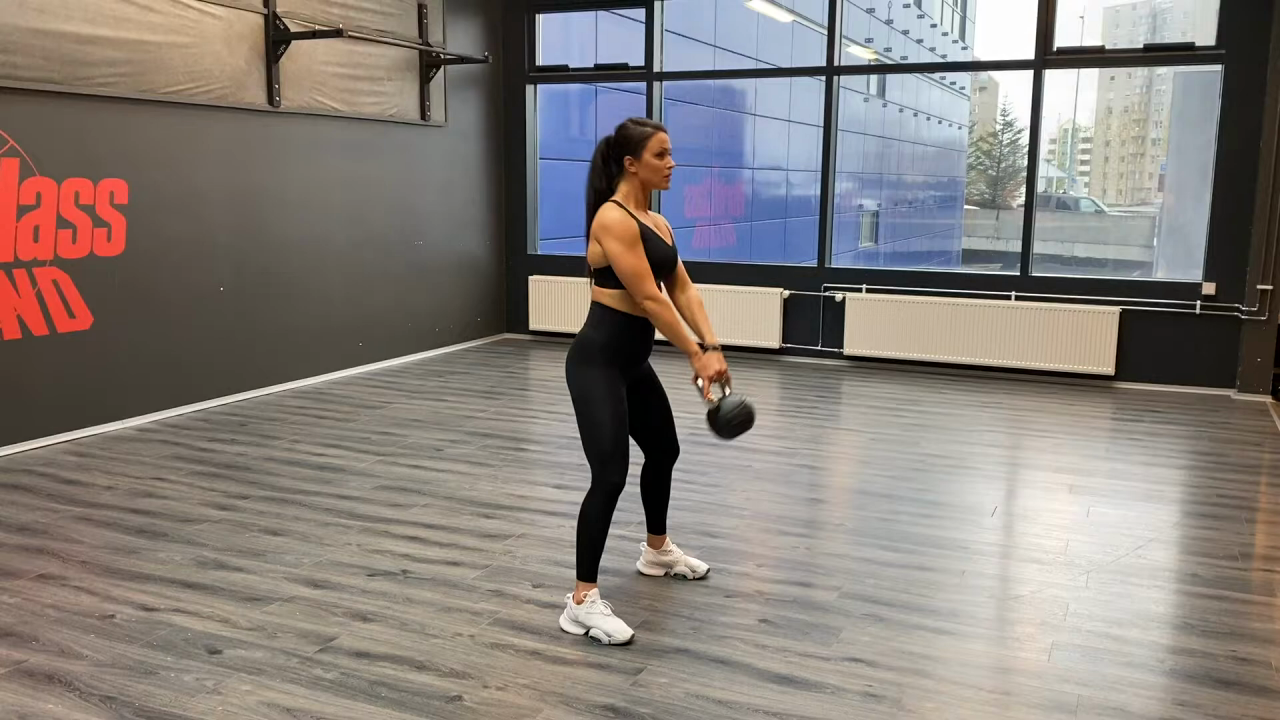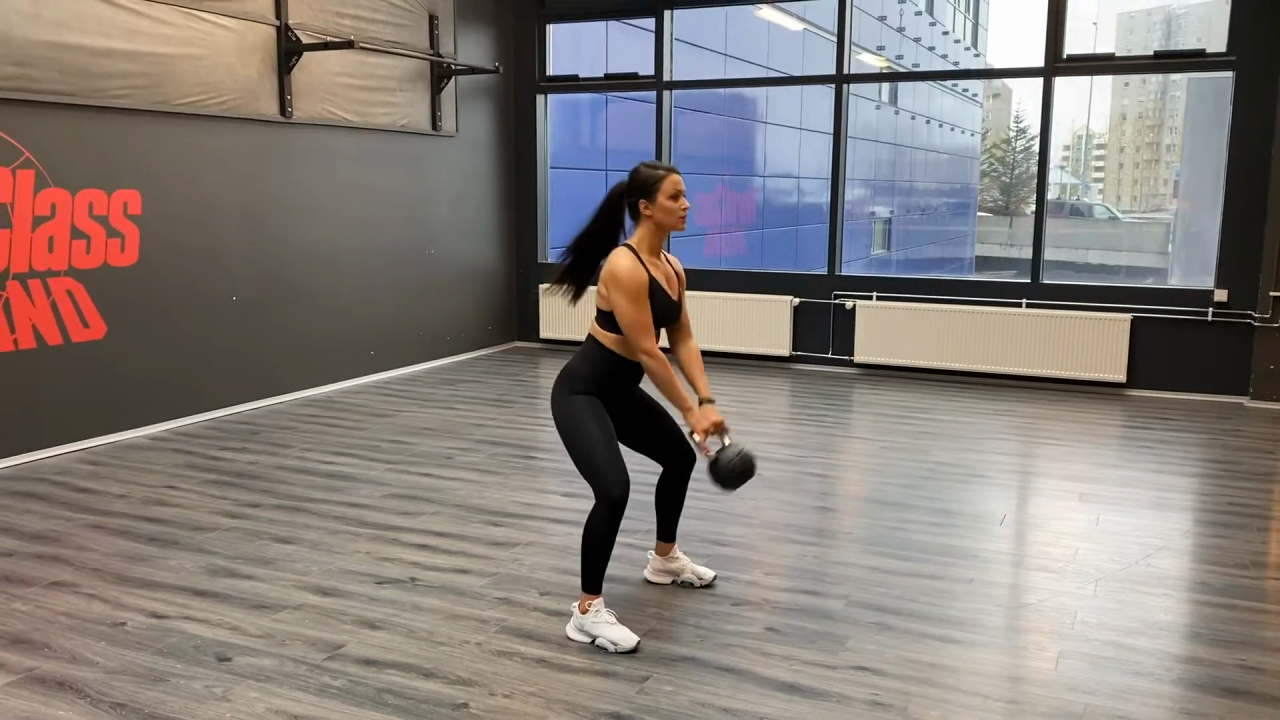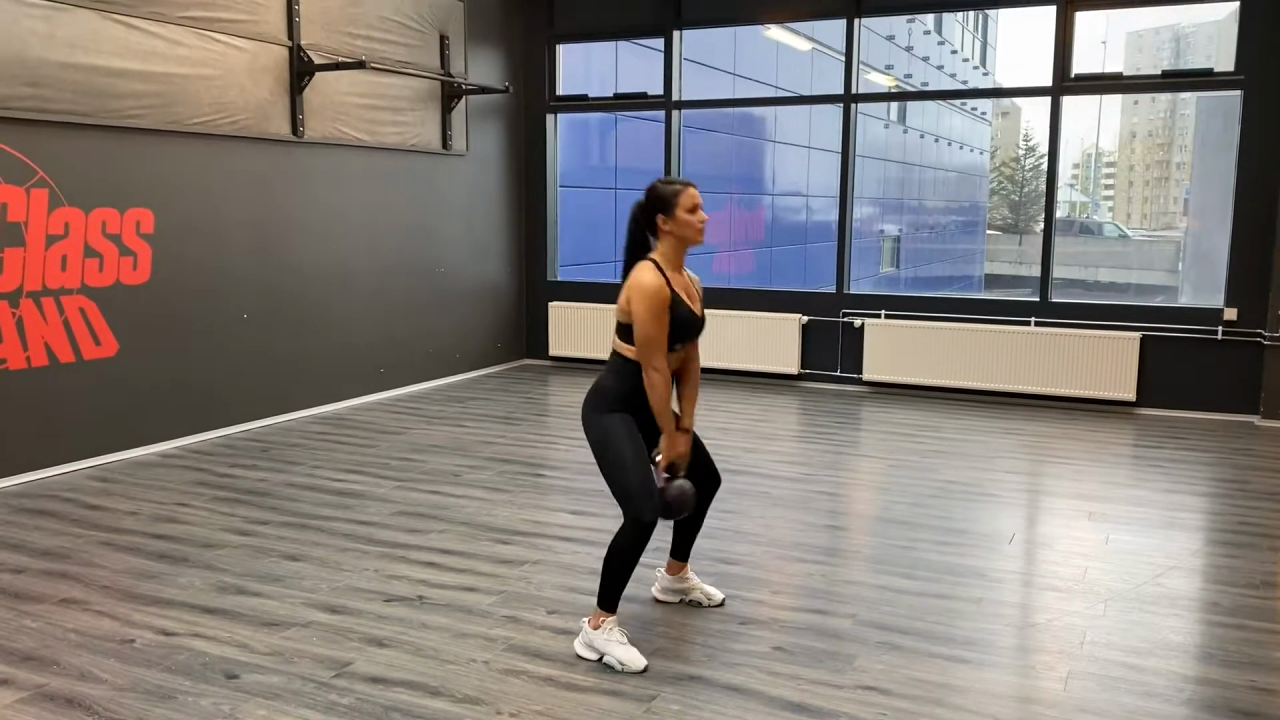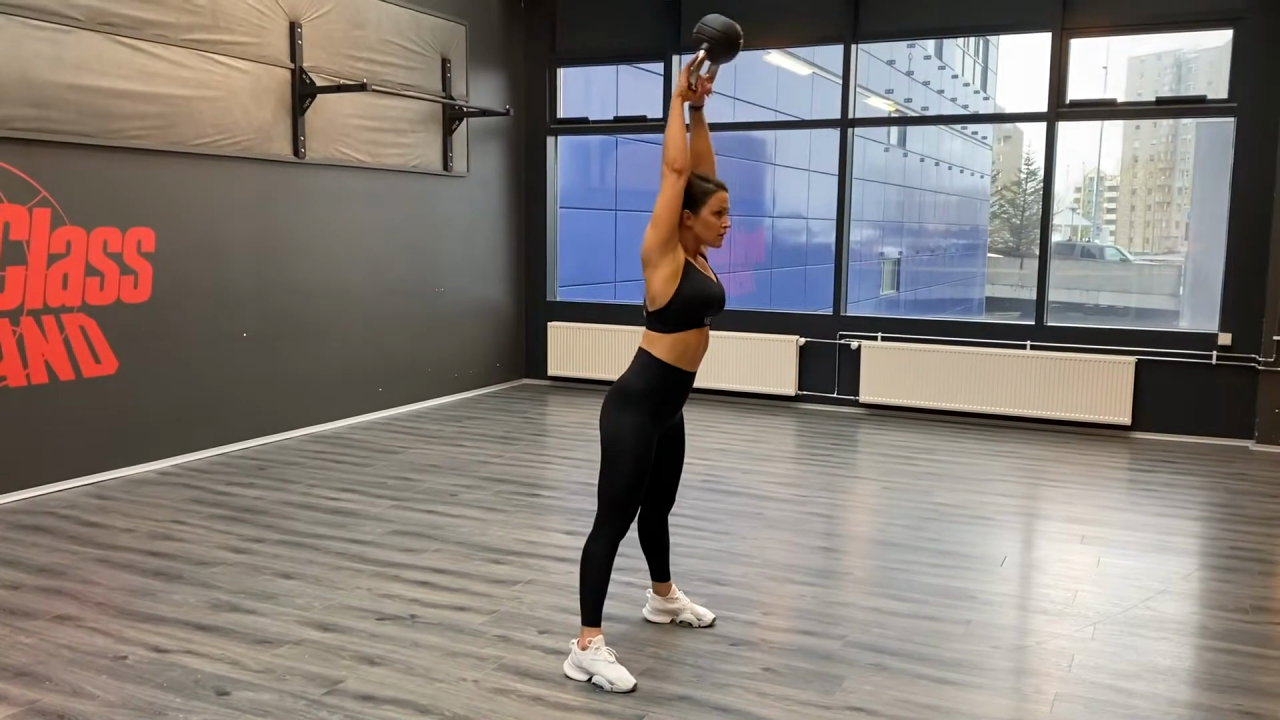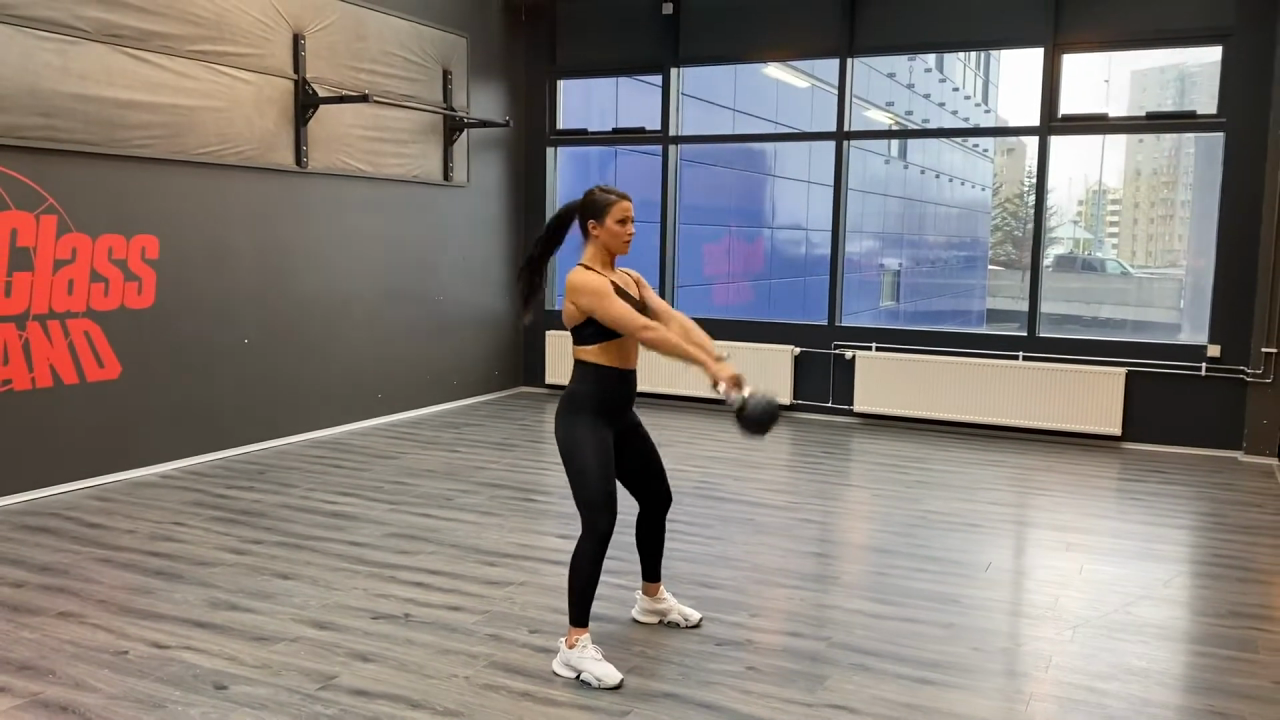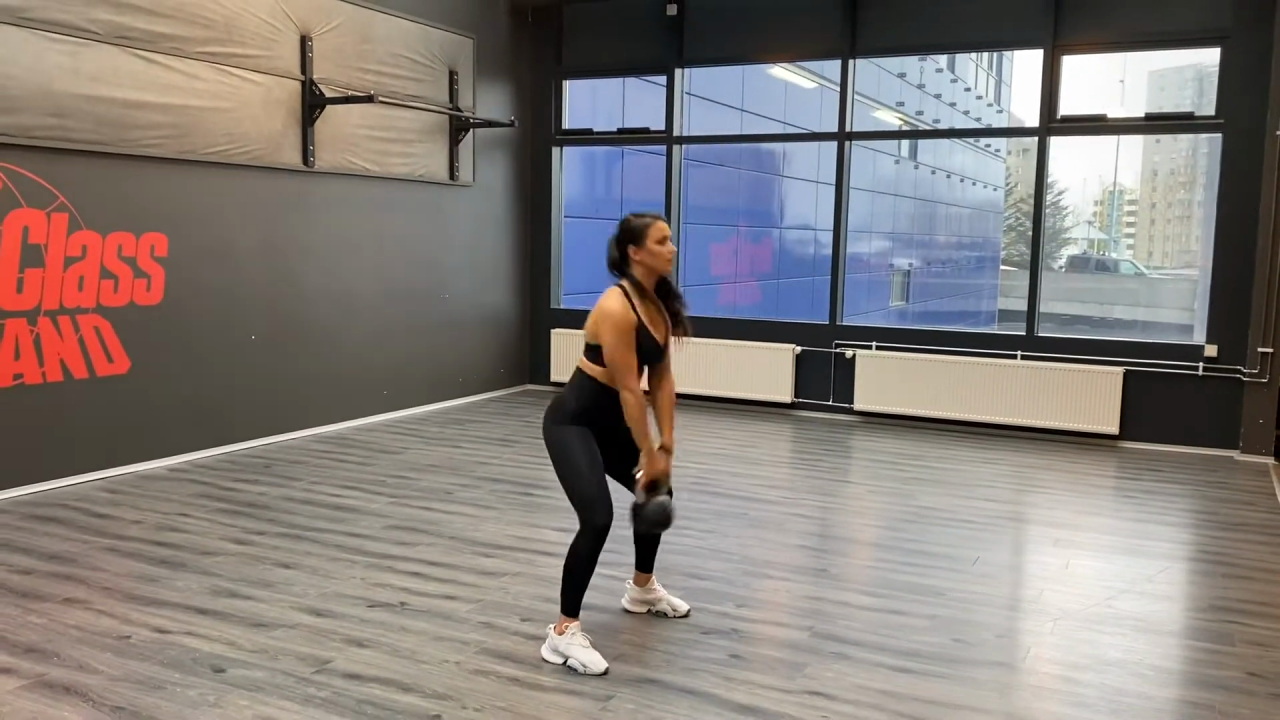
dt=0.7s
person 1, frame 1
left shoulder: (657, 222)
right shoulder: (612, 218)
left elbow: (682, 289)
right elbow: (649, 297)
left wrist: (710, 349)
right wrist: (697, 356)
left hip: (634, 359)
right hip: (597, 360)
left knee: (663, 451)
right knee: (610, 475)
left ankle: (657, 550)
right ankle: (582, 601)
person 1, frame 2
left shoulder: (672, 267)
right shoulder: (624, 266)
left elbow: (683, 341)
right elbow: (648, 353)
left wrist: (705, 402)
right wrist: (691, 409)
left hip: (622, 390)
right hip: (582, 392)
left knee: (680, 457)
right knee: (614, 490)
left ankle: (664, 559)
right ankle: (587, 611)
person 1, frame 3
left shoulder: (687, 281)
right shoulder: (648, 280)
left elbow: (687, 359)
right elbow: (653, 369)
left wrist: (685, 429)
right wrist: (668, 436)
left hip: (648, 405)
right hip: (613, 409)
left knee: (704, 479)
right knee: (642, 512)
left ankle: (675, 576)
right ankle: (598, 628)
person 1, frame 4
left shoulder: (696, 255)
right shoulder: (663, 254)
left elbow: (700, 171)
right elbow: (674, 171)
left wrist: (699, 111)
right wrist: (677, 99)
left hip: (668, 405)
right hip: (636, 405)
left knee: (657, 509)
right knee: (614, 519)
left ankle: (663, 597)
right ankle: (587, 647)
person 1, frame 5
left shoulder: (629, 279)
right shoulder: (582, 282)
left elbow: (673, 323)
right elbow: (647, 333)
left wrist: (719, 360)
right wrist: (708, 364)
left hip: (622, 413)
right hip: (585, 417)
left knee: (656, 500)
right knee: (600, 523)
left ankle: (652, 598)
right ankle: (575, 647)
person 1, frame 6
left shoulder: (661, 304)
right shoulder: (616, 306)
left elbow: (662, 381)
right elbow: (629, 390)
left wrist: (664, 444)
right wrist: (646, 453)
left hip: (608, 419)
right hip: (572, 421)
left knee: (657, 487)
right knee: (598, 518)
left ankle: (642, 588)
right ankle: (562, 632)
